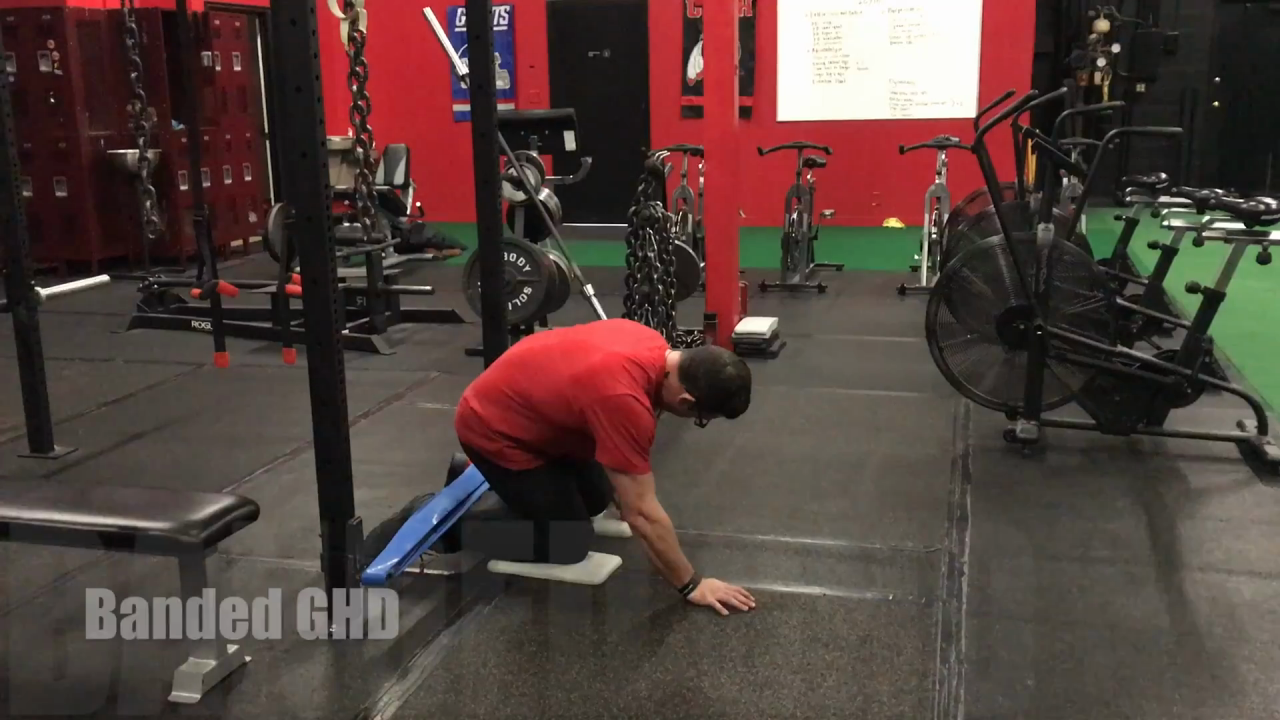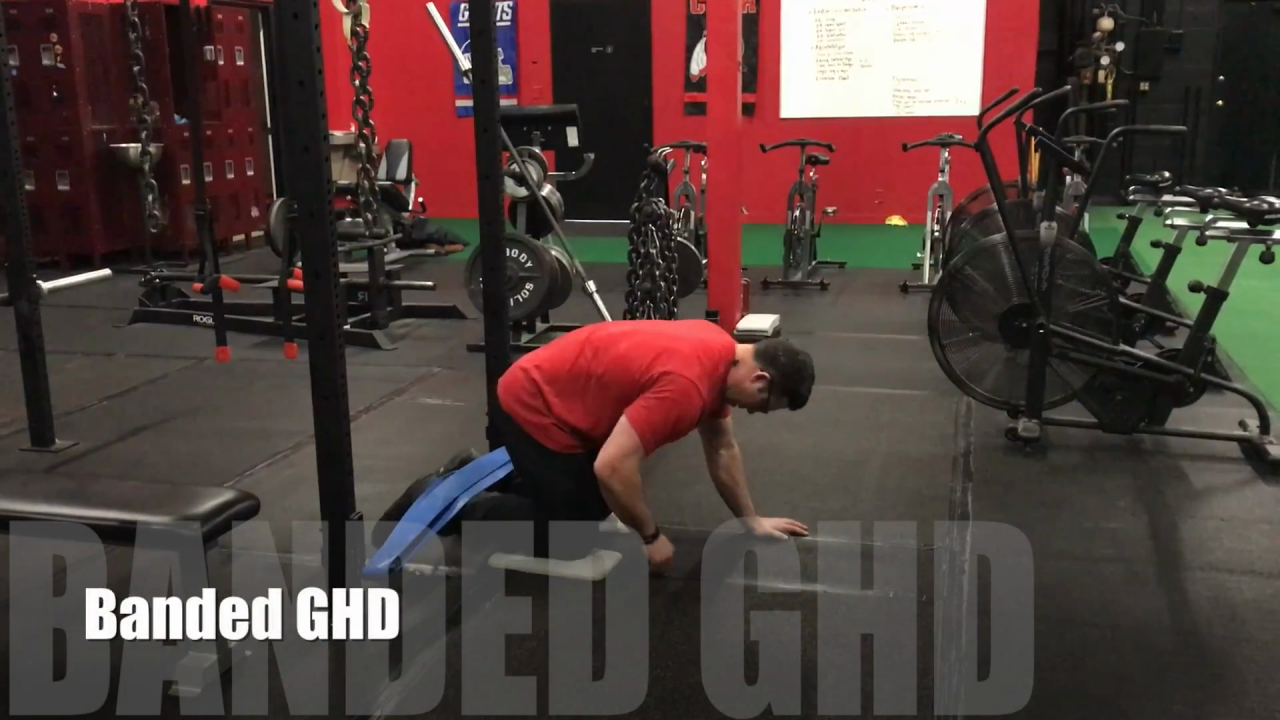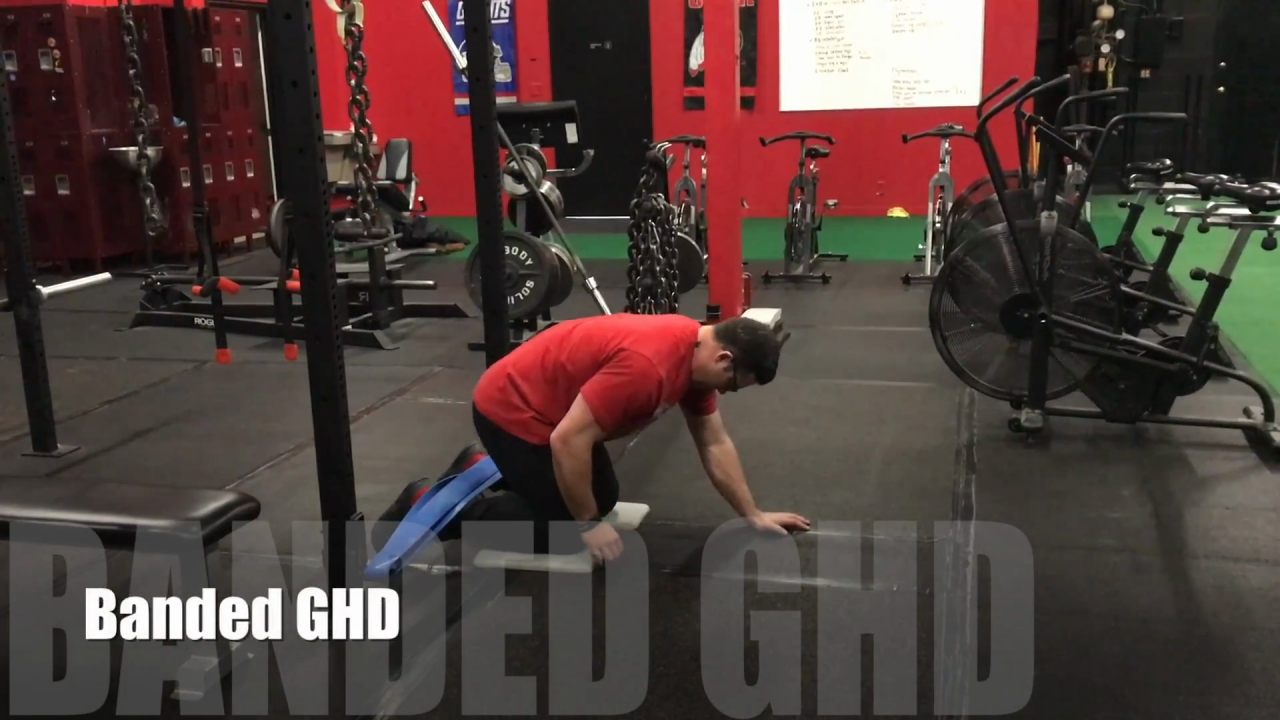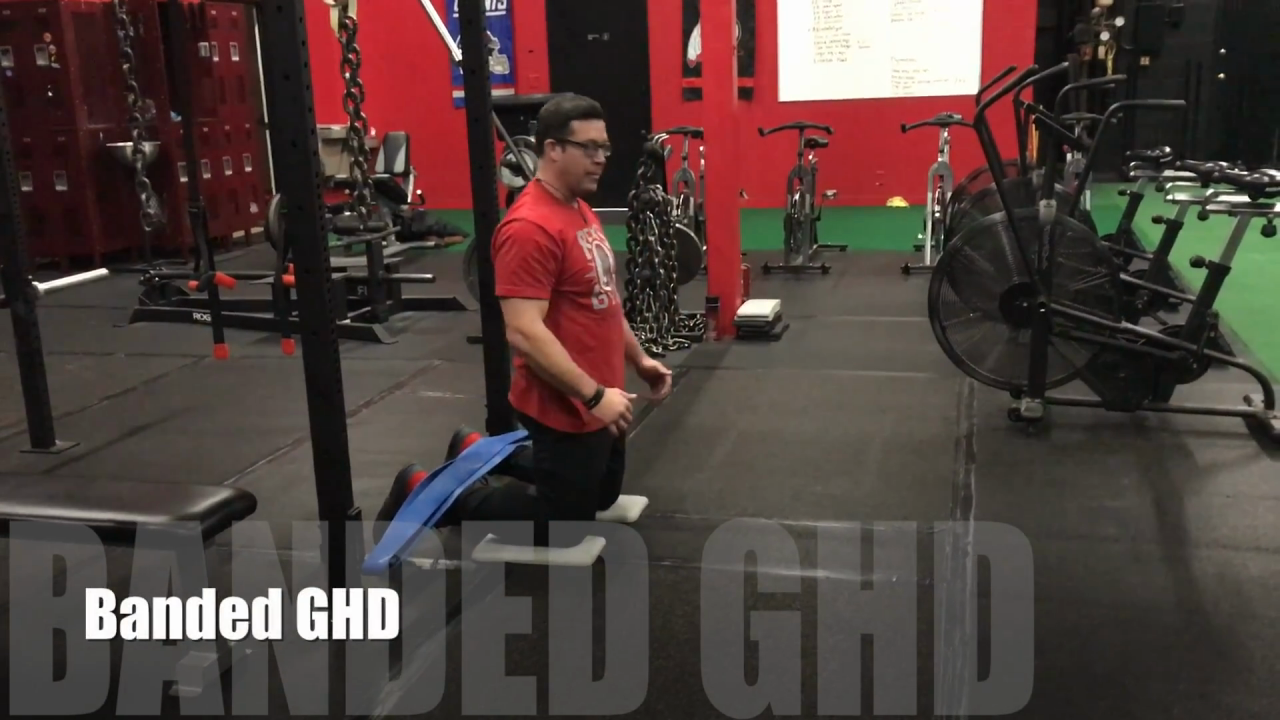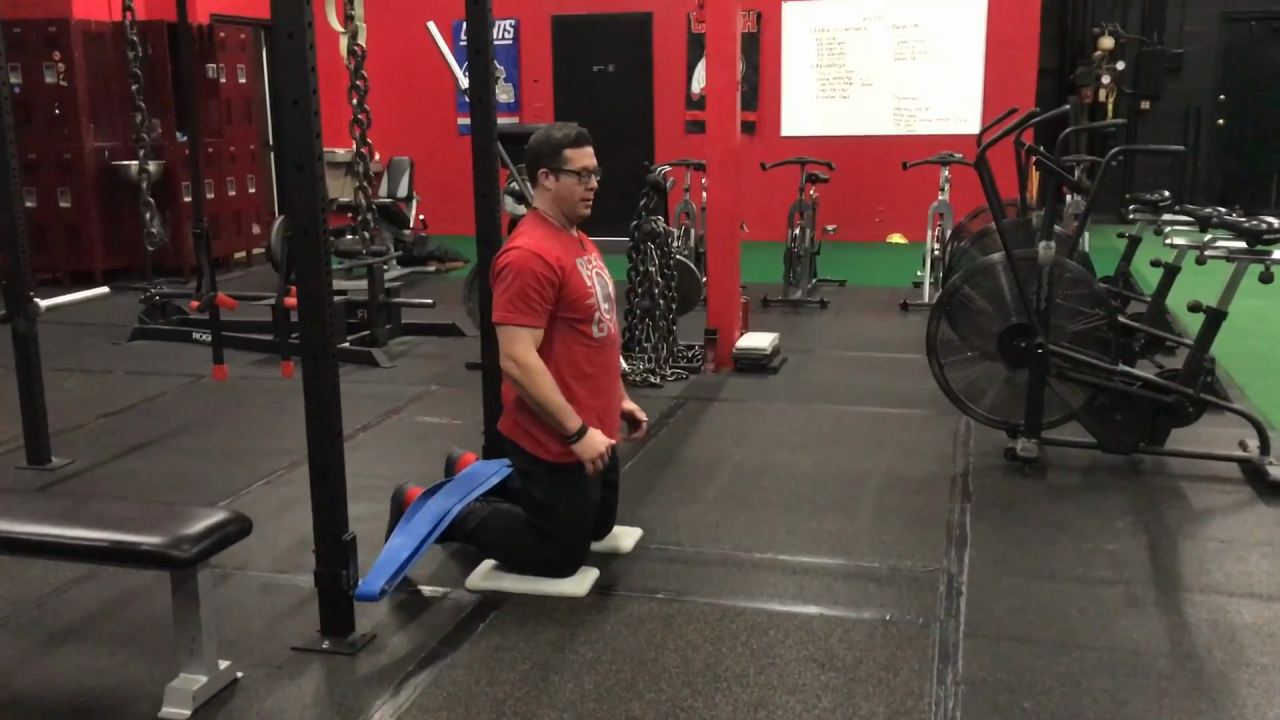
dt=1s
person 1, frame 1
left shoulder: (652, 346)
right shoulder: (624, 398)
right elbow: (641, 512)
right wrist: (691, 585)
right hip: (490, 429)
left knee: (593, 502)
right knee: (566, 546)
person 1, frame 2
left shoulder: (722, 356)
right shoulder: (686, 385)
left elbow: (722, 449)
right elbow: (612, 467)
left wrist: (751, 519)
right wrist: (650, 537)
left hip: (560, 397)
right hip: (533, 407)
left knee: (595, 508)
right ankle: (455, 507)
person 1, frame 3
left shoulder: (698, 353)
right shoulder: (647, 366)
left elbow: (715, 444)
right elbow: (567, 440)
left wrist: (754, 515)
right wrist: (588, 525)
left hip: (551, 403)
right hip: (511, 410)
left knee: (602, 501)
person 1, frame 4
left shoulder: (579, 210)
right shoulder: (530, 228)
right elbow: (523, 333)
left wrist: (639, 358)
right wrist: (594, 395)
left hip: (599, 398)
right hip: (566, 408)
left knee: (602, 495)
right knee: (563, 527)
person 1, frame 5
left shoulder: (578, 240)
right shoulder: (530, 256)
right elbow: (517, 360)
left wrist: (620, 397)
right wrist: (577, 432)
left hip: (595, 429)
right hip: (555, 438)
left knee: (596, 527)
right knee: (559, 556)
